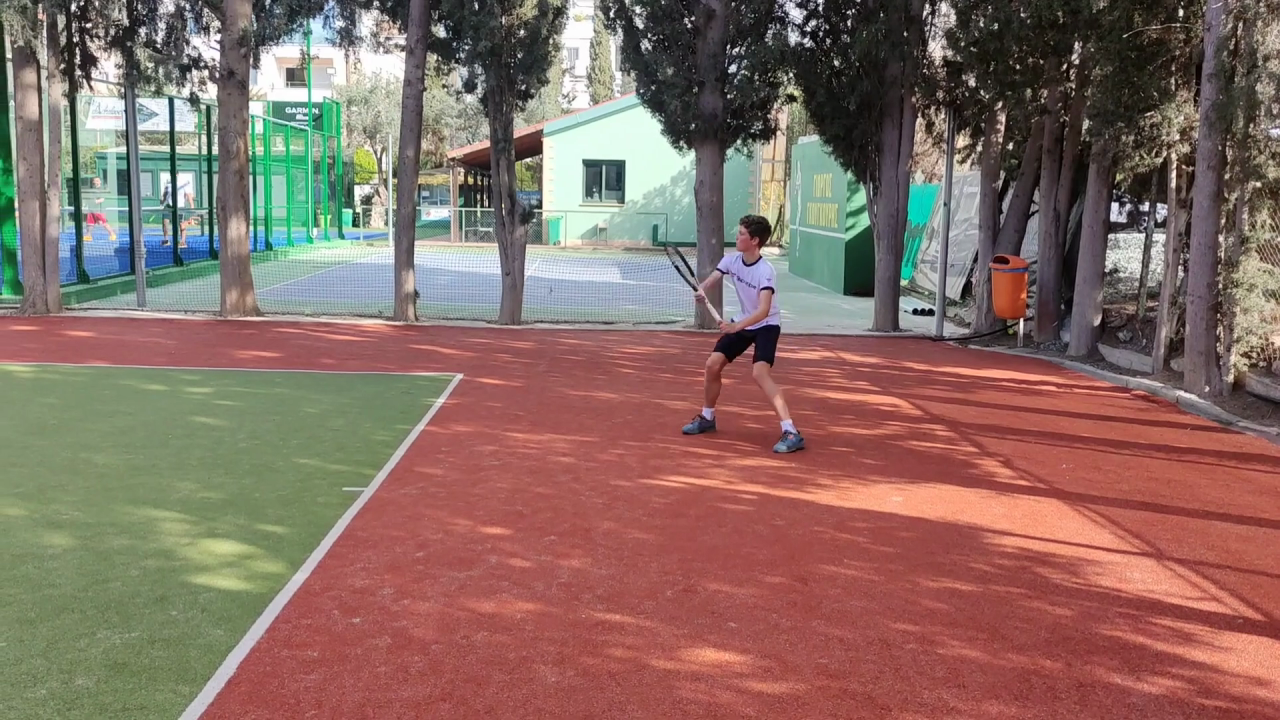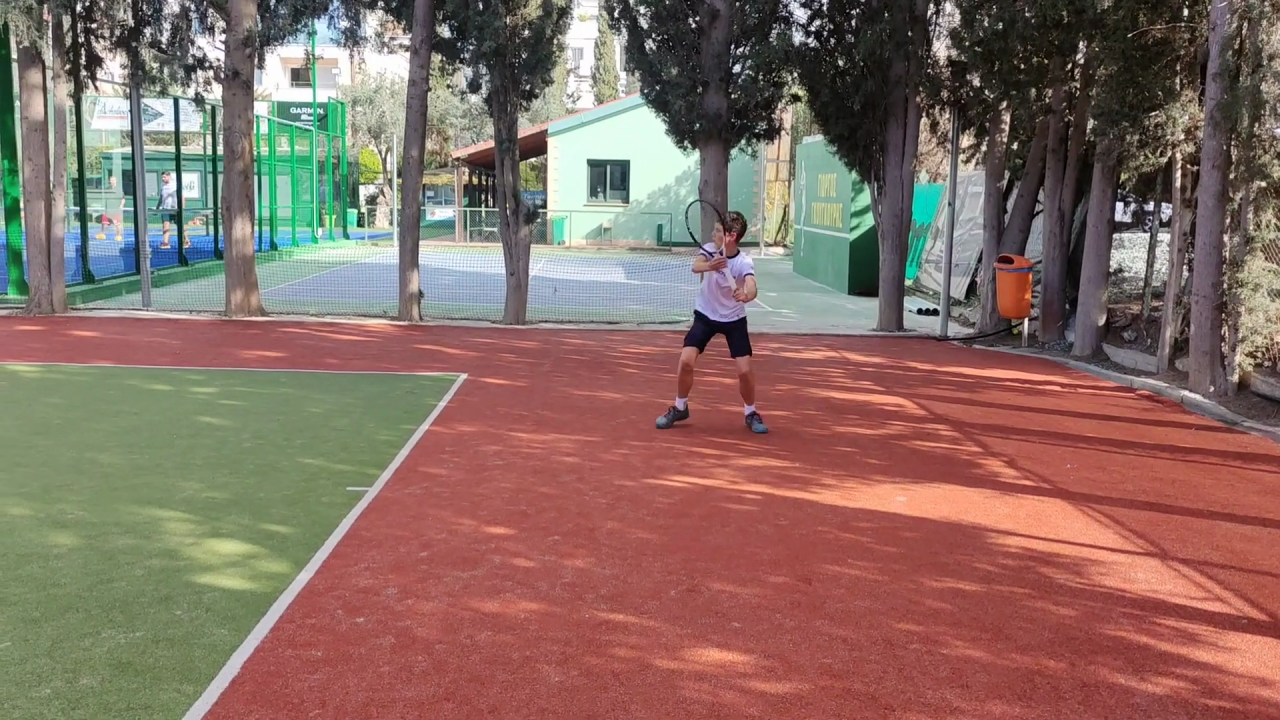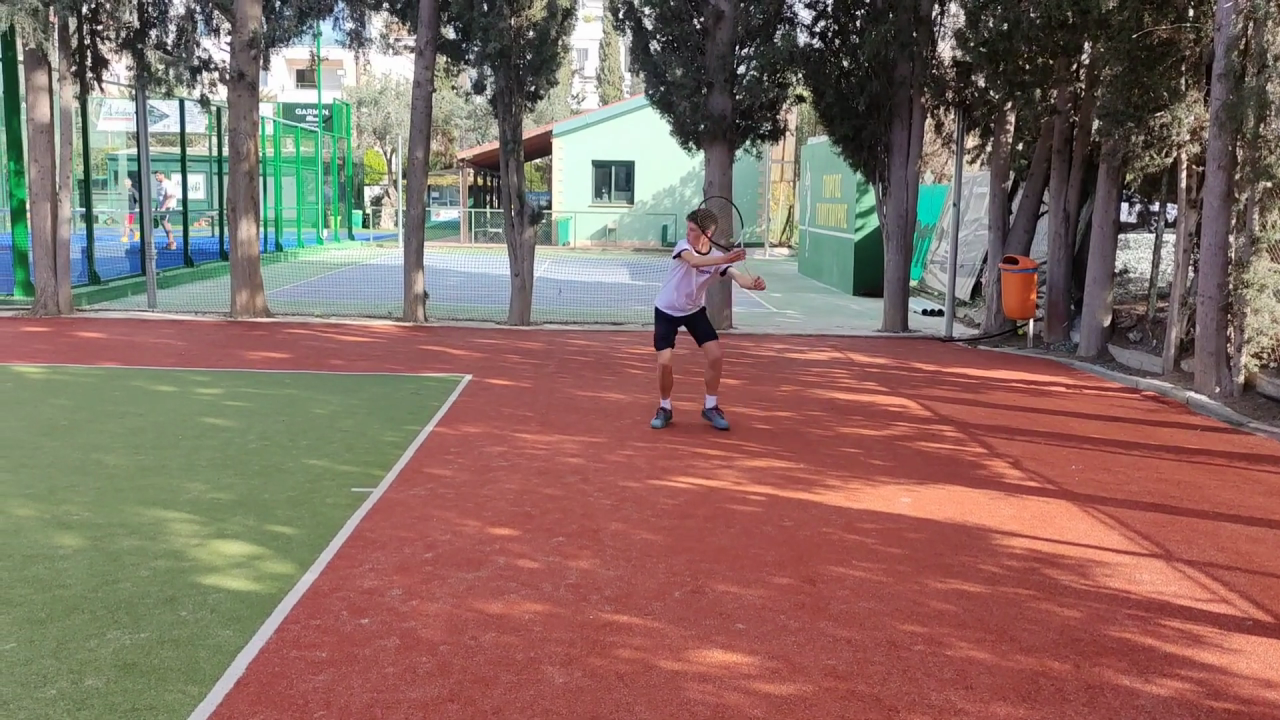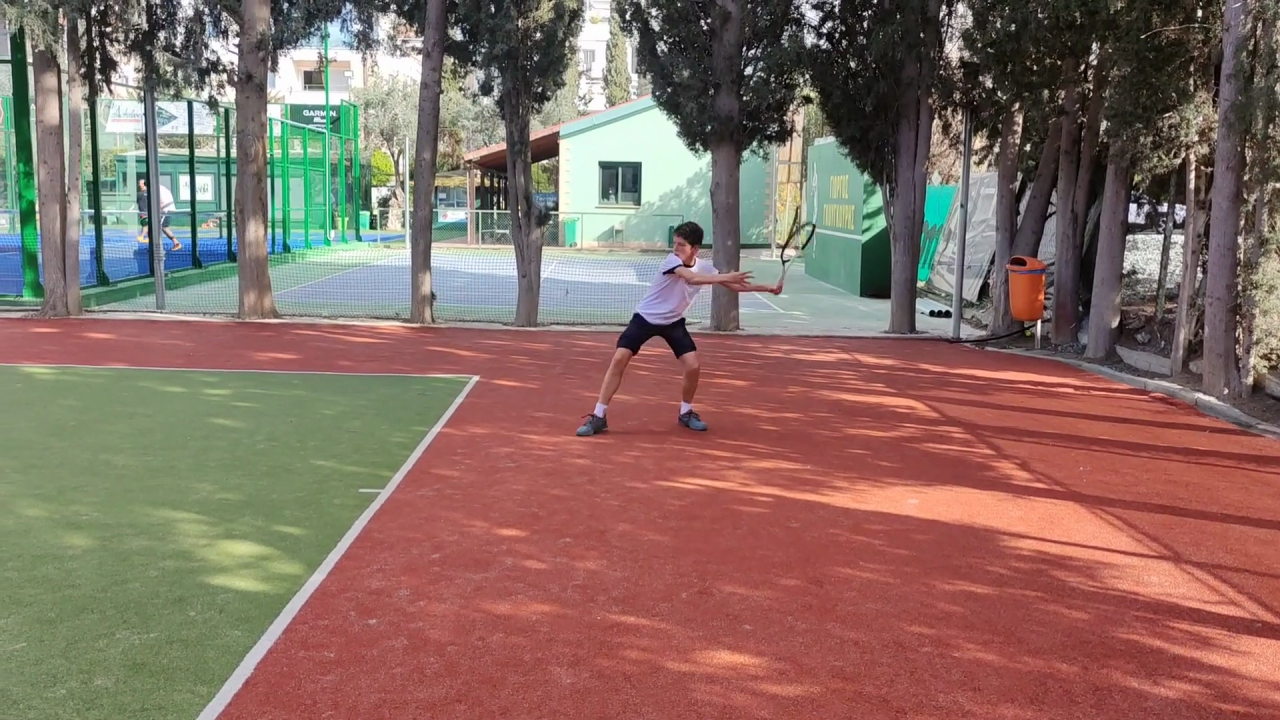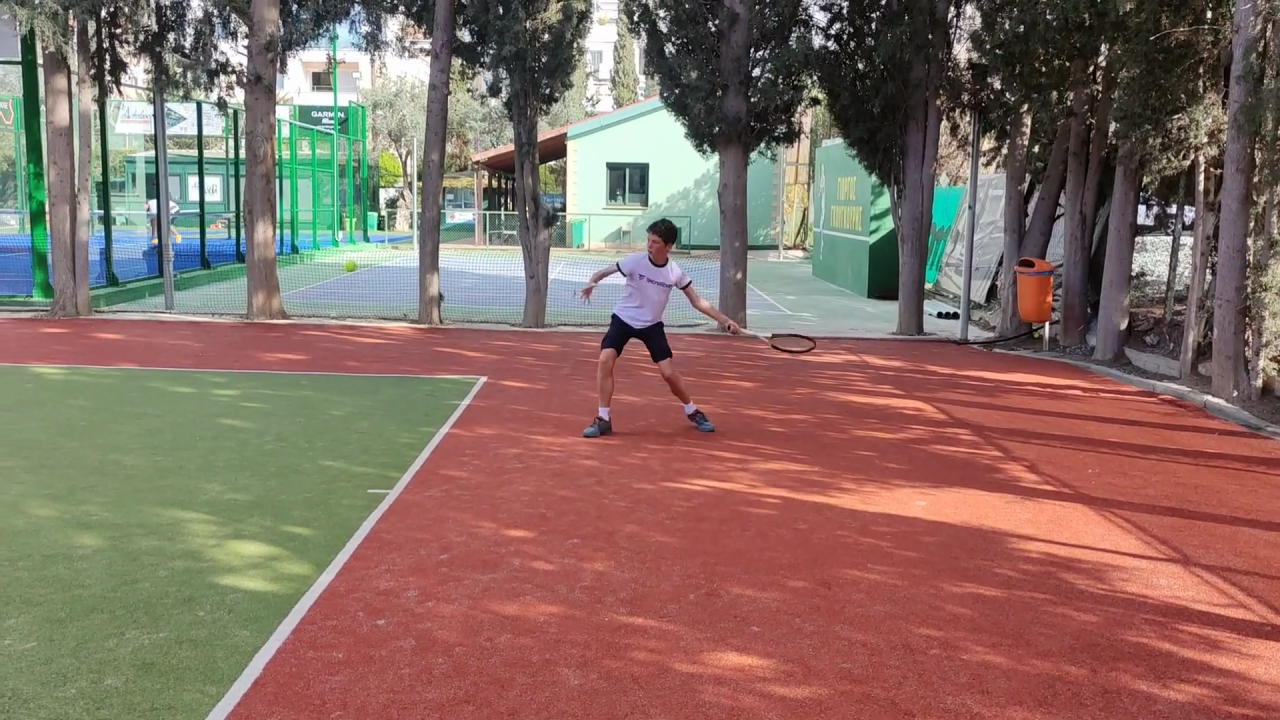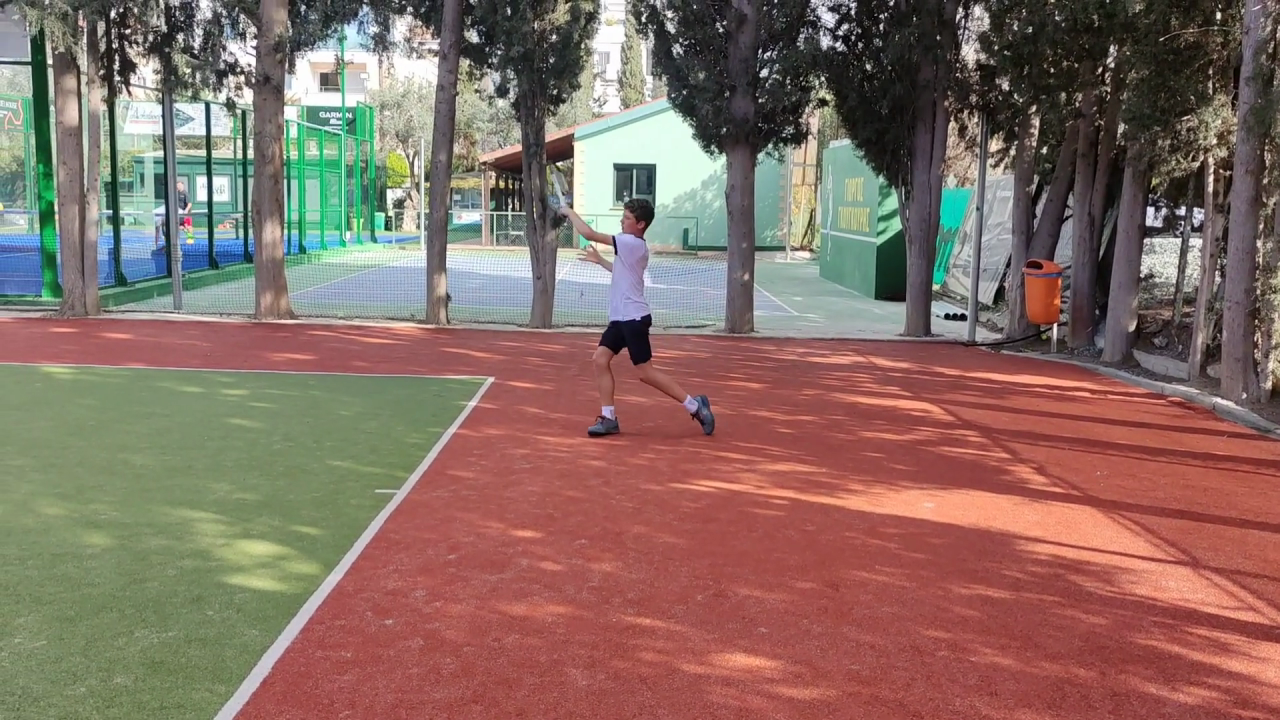
dt=0.3s
person 1, frame 1
left shoulder: (765, 271)
right shoulder: (731, 259)
left elbow: (764, 310)
right elbow: (711, 279)
left wrist: (738, 326)
right wrist: (702, 291)
left hip: (766, 327)
right hip: (738, 325)
left knee: (760, 374)
right knee: (712, 365)
left ankle: (791, 433)
right ankle: (707, 418)
person 1, frame 2
left shoulder: (745, 263)
right shoulder: (710, 249)
left elbow: (752, 290)
right elbow: (696, 267)
left wrist: (745, 296)
right wrist: (710, 267)
left hip: (734, 320)
right hip: (706, 315)
left knee: (744, 370)
right knee: (686, 360)
left ankle: (751, 413)
right ankle: (679, 408)
person 1, frame 3
left shoulder: (718, 257)
right shoulder: (683, 246)
left elbow: (740, 279)
right elbow: (695, 261)
left wrist: (756, 283)
right wrist: (726, 259)
left hip: (694, 311)
right hip: (666, 310)
left knee: (715, 356)
right knee: (665, 362)
left ankle: (711, 407)
right ankle: (665, 408)
person 1, frame 4
left shoulder: (705, 267)
right shoulder: (671, 261)
left elbow: (733, 286)
right elbow: (691, 278)
left wrist: (766, 288)
right wrist: (727, 276)
left hip: (673, 321)
right hip: (645, 318)
left knee: (693, 366)
right knee: (619, 359)
left ankle: (686, 412)
right ankle: (598, 416)
person 1, frame 5
left shoulder: (675, 272)
right shoulder: (635, 260)
left elbow: (697, 300)
right elbow: (607, 270)
left wrist: (724, 320)
right wrist: (592, 282)
left hip: (650, 324)
right hip: (623, 319)
left knee: (668, 371)
right knee: (605, 361)
left ankle: (692, 411)
right ankle: (603, 419)
person 1, frame 6
left shoulder: (630, 243)
right shoulder: (634, 244)
left elbow: (587, 233)
left wrist: (569, 212)
right wrist: (600, 259)
left hip: (634, 317)
right hip: (620, 317)
left knee: (646, 372)
right knee: (600, 360)
left ankle: (695, 406)
right ankle: (609, 418)
